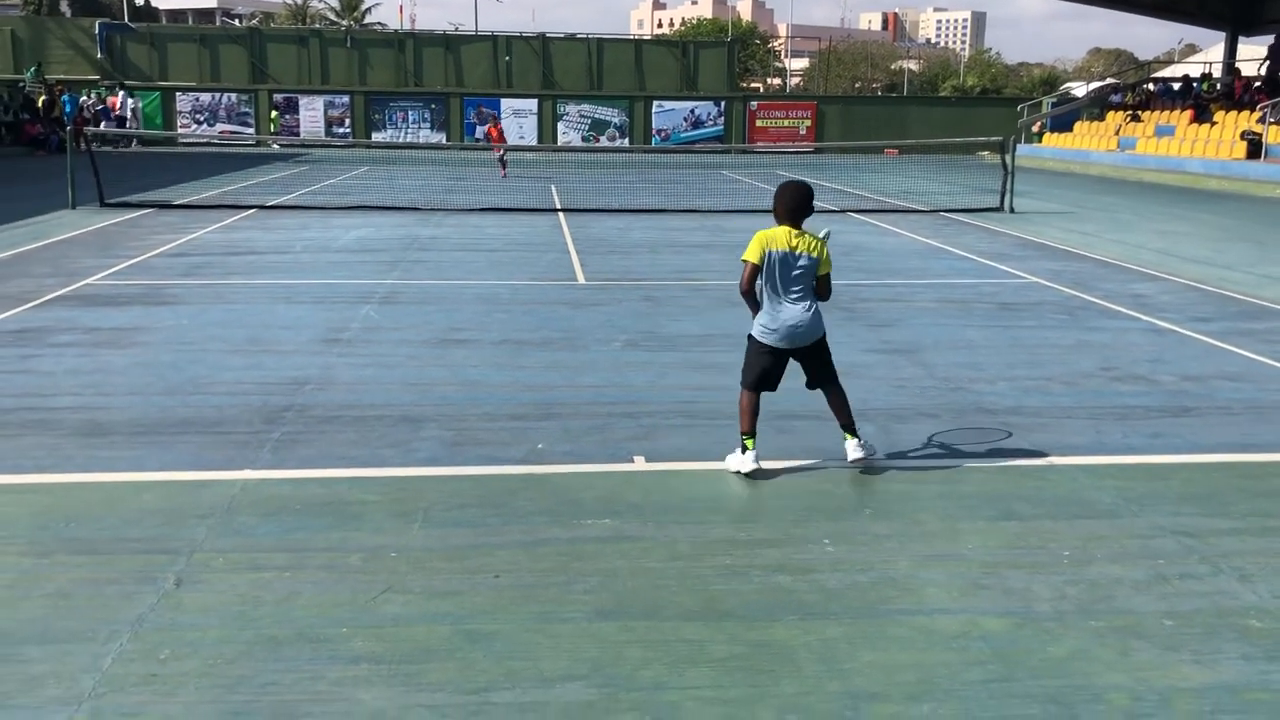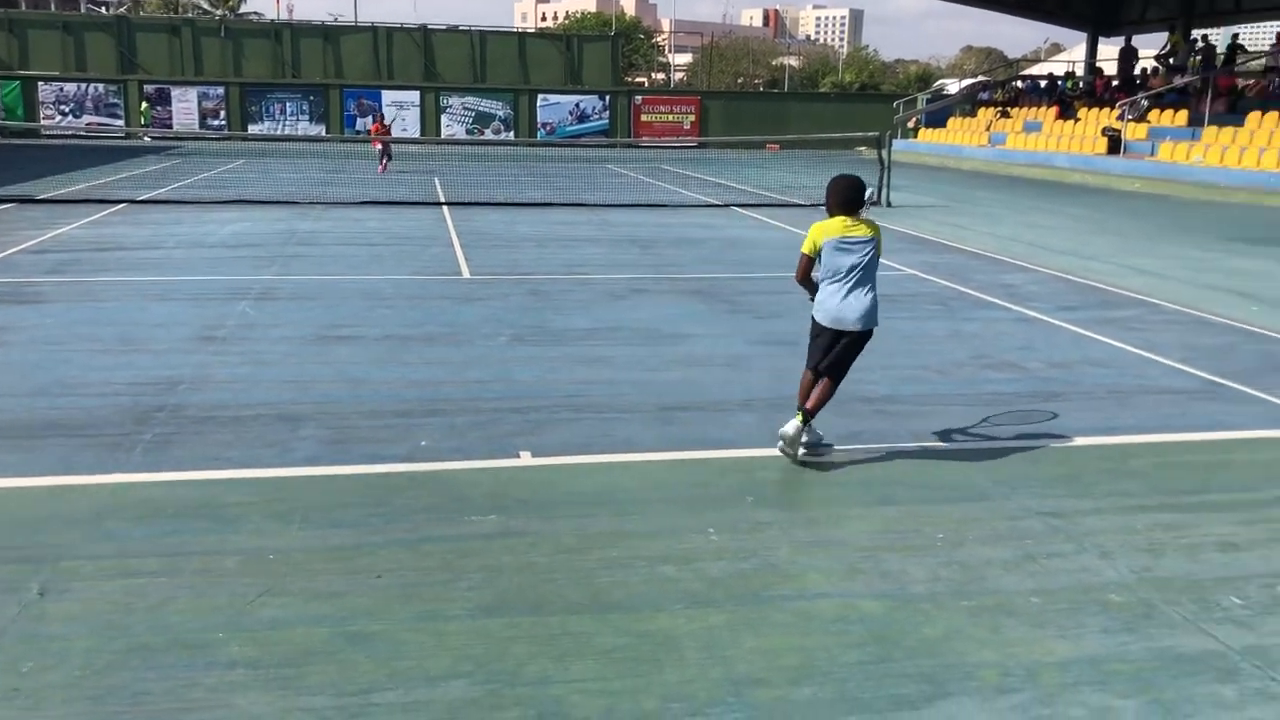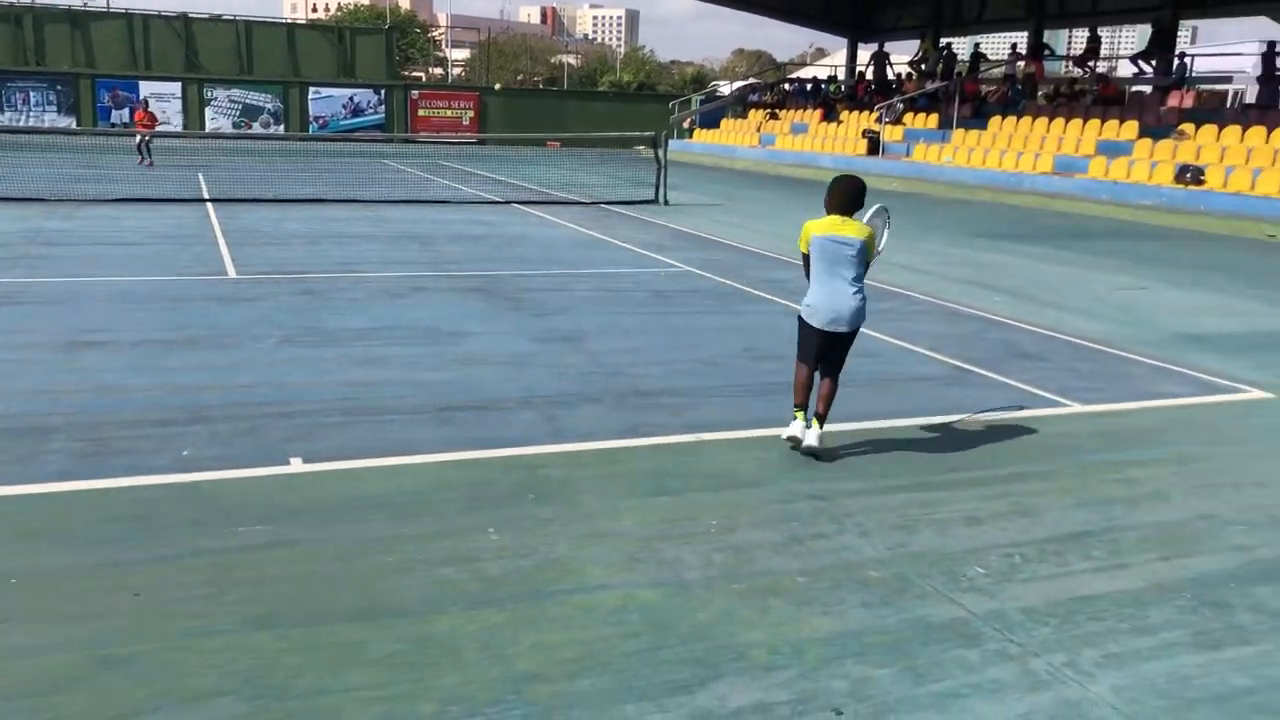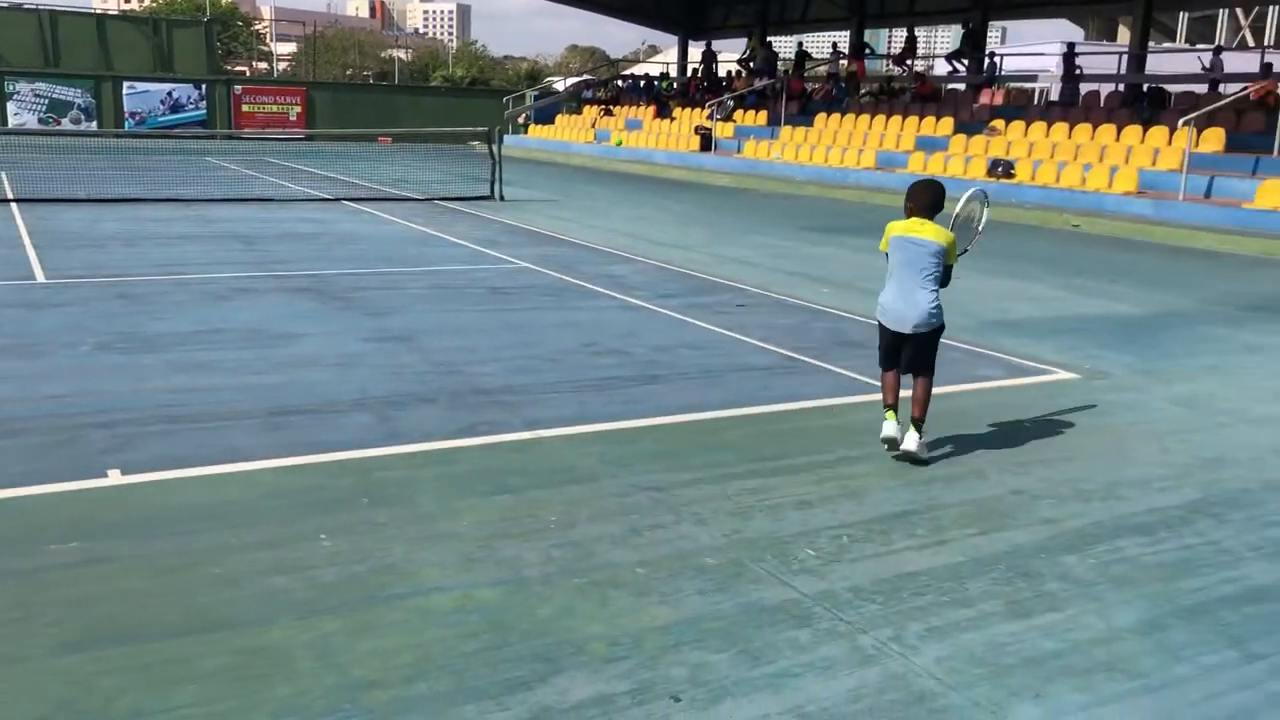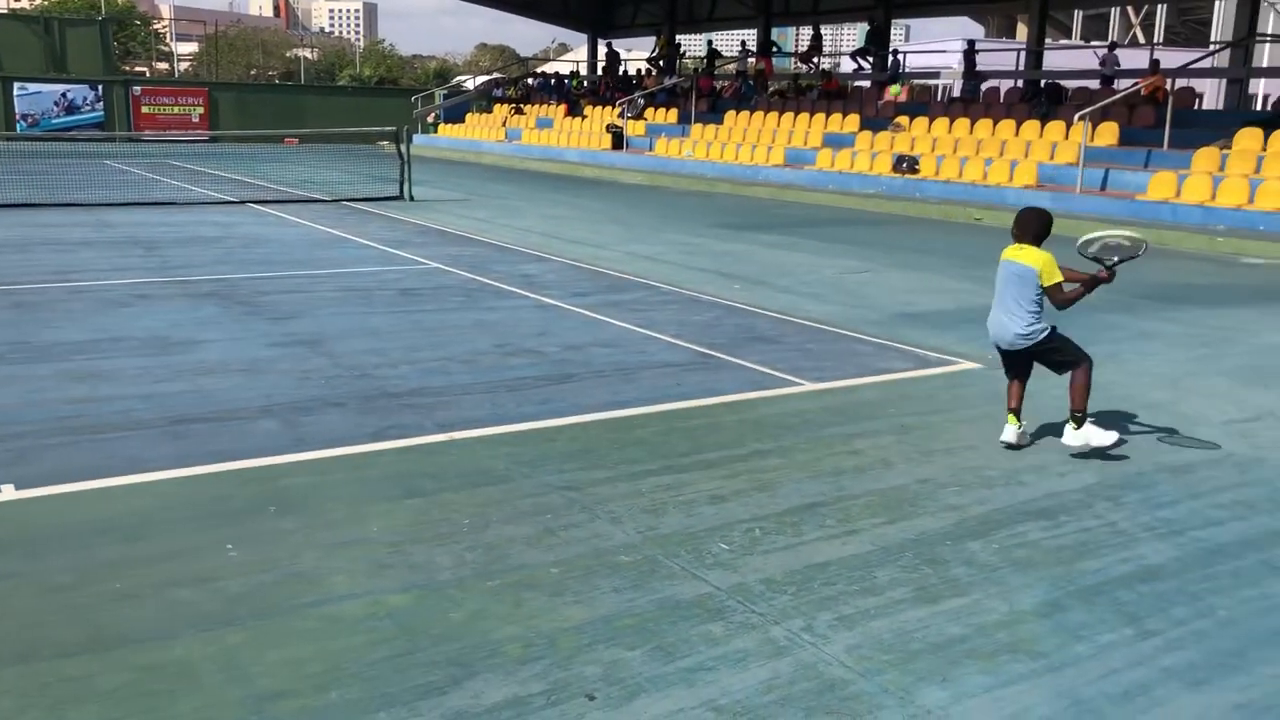
dt=0.5s
person 1, frame 1
left shoulder: (763, 240)
right shoulder: (818, 245)
left elbow: (745, 285)
right elbow: (824, 294)
left wrist: (757, 309)
left hip: (770, 329)
right hip: (809, 329)
left knee: (750, 387)
right knee: (830, 384)
left ankle: (747, 452)
right ankle: (853, 441)
person 1, frame 2
left shoulder: (819, 230)
right shoulder: (873, 232)
left elbow: (800, 276)
left hip: (826, 314)
right hip: (860, 317)
left knee: (814, 369)
right knee: (832, 375)
left ankle: (801, 423)
right ankle: (799, 426)
person 1, frame 3
left shoulder: (811, 229)
right shoulder: (865, 234)
right elbow: (862, 270)
left hip: (816, 310)
right hip: (849, 313)
left knee: (805, 364)
right knee: (830, 371)
left ankle: (799, 421)
right ankle: (815, 429)
person 1, frame 4
left shoulder: (893, 229)
right shoulder: (945, 240)
right elbow: (944, 281)
left hip: (890, 312)
right hip: (924, 318)
left knee: (890, 370)
right knee: (922, 376)
left ankle: (890, 421)
right ankle: (914, 435)
person 1, frame 5
left shoulder: (1007, 253)
right shoulder: (1044, 260)
right elbow: (1060, 301)
left wrist: (1091, 277)
right wrist: (1091, 284)
left hip: (999, 331)
right hip: (1028, 334)
left knee: (1017, 376)
right knee: (1082, 363)
left ankle: (1013, 426)
right ankle: (1077, 428)
